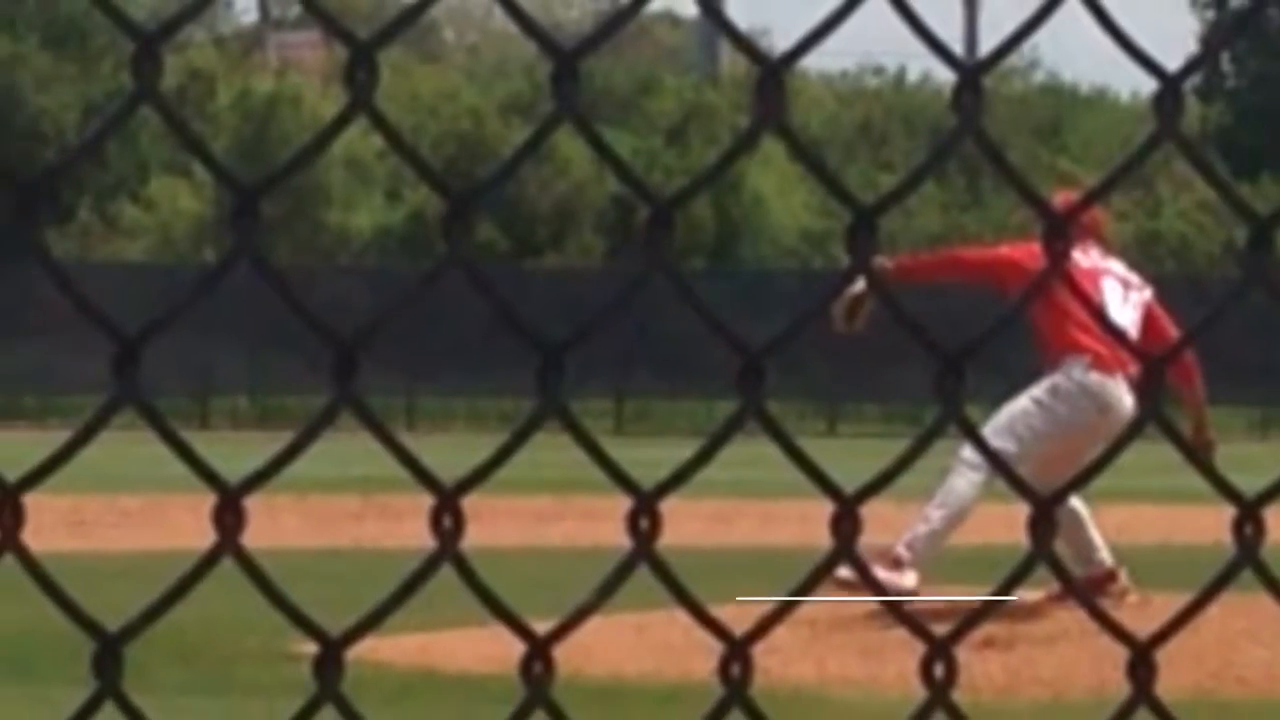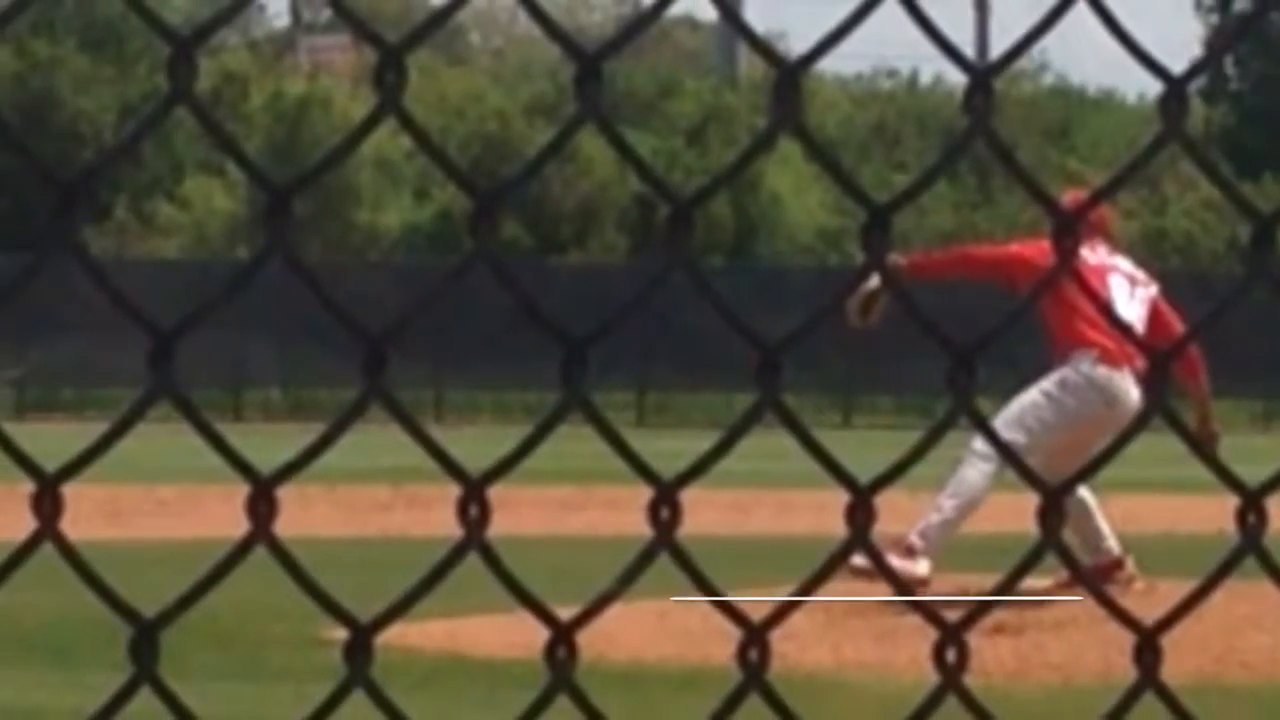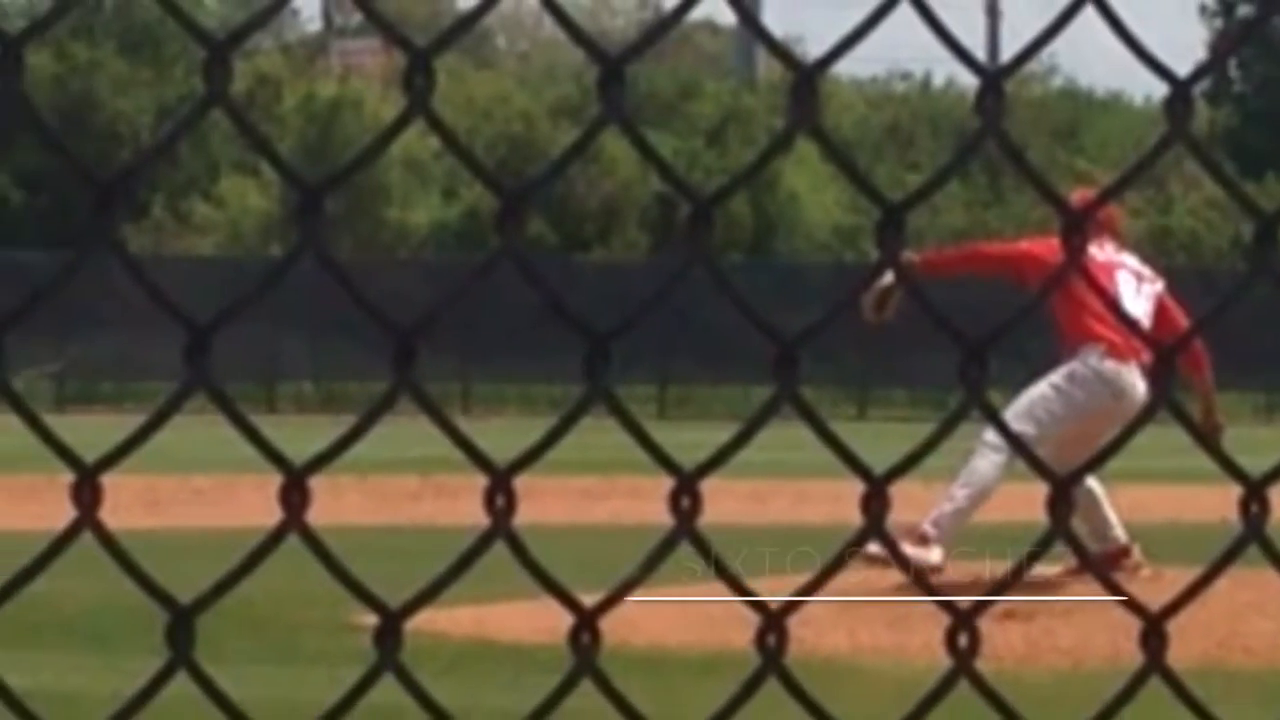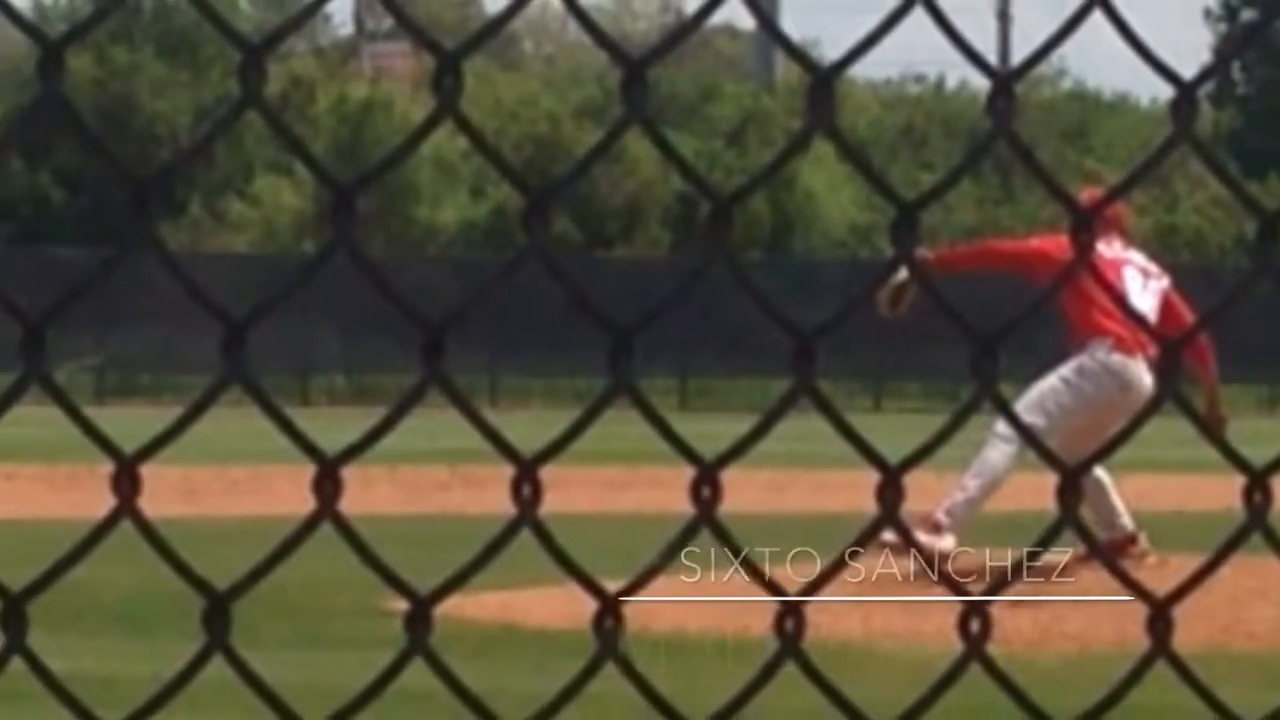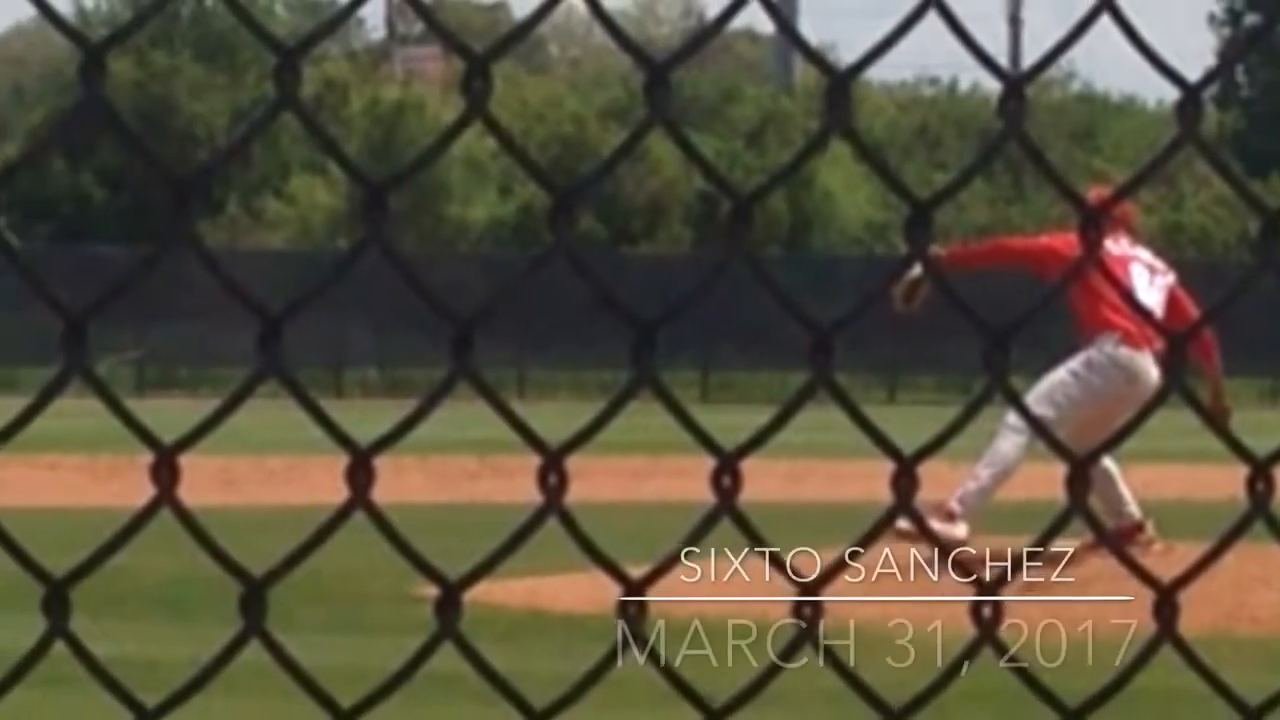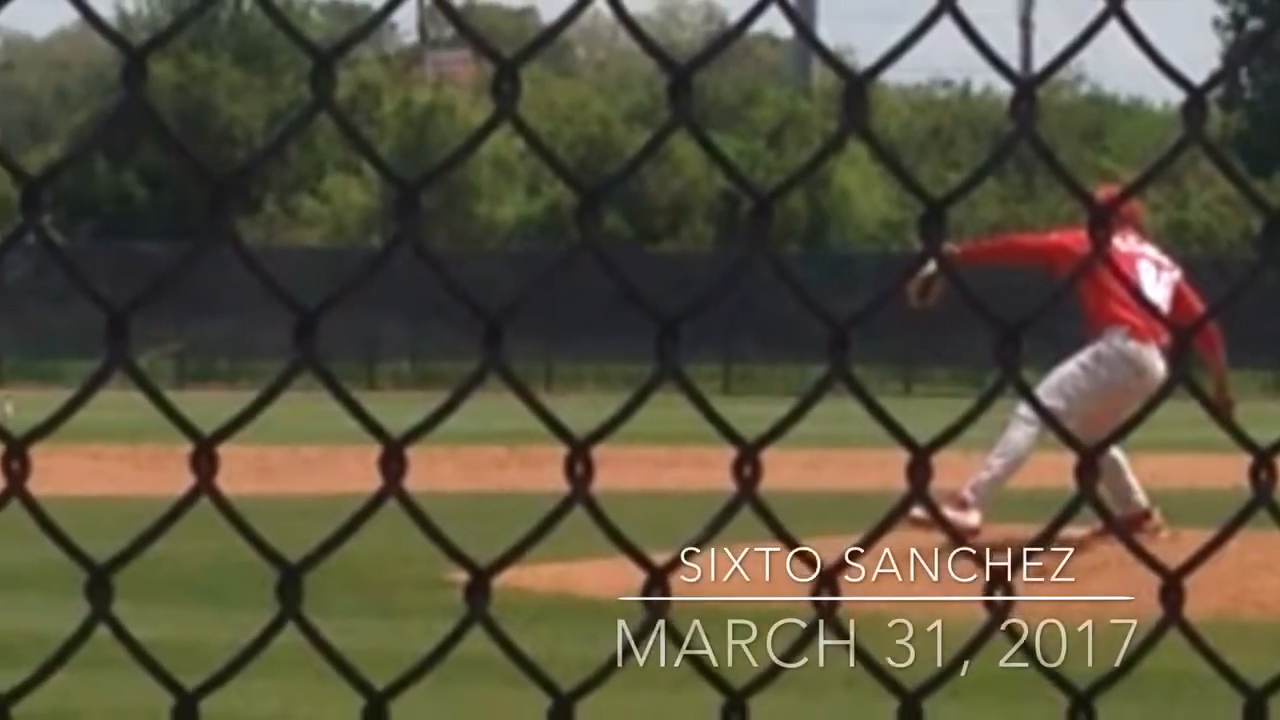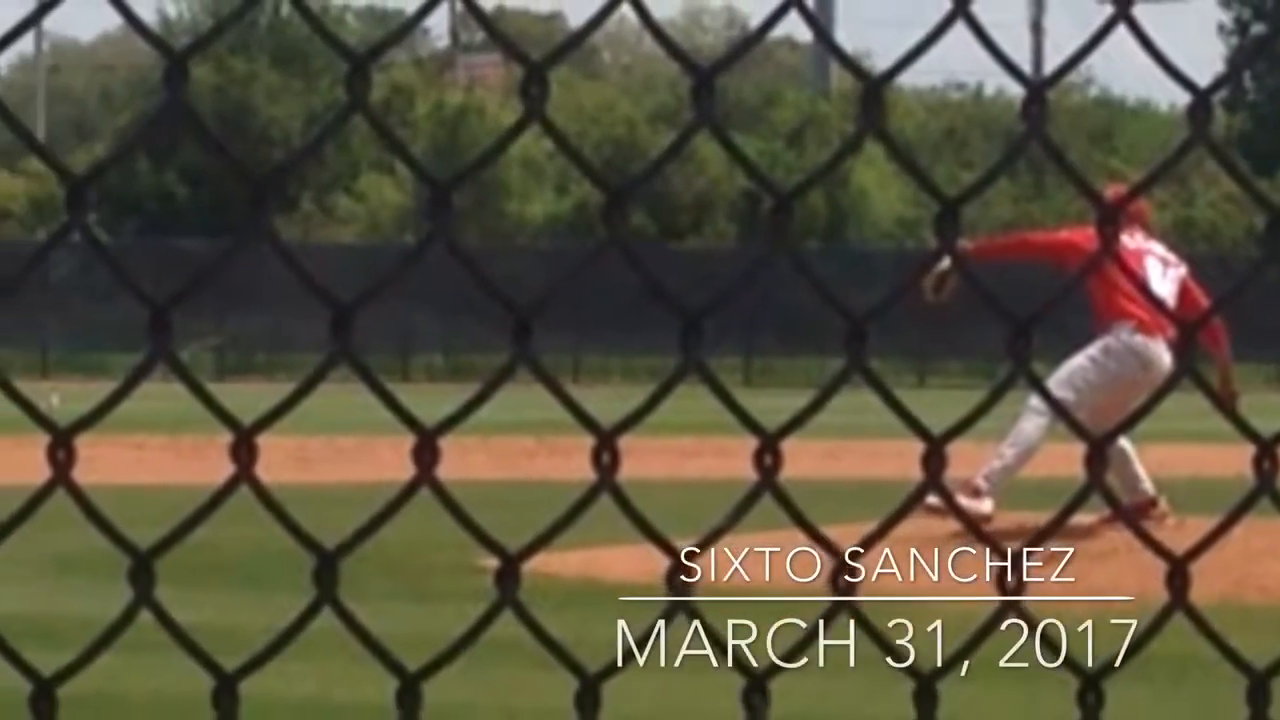
dt=0.3s
person 1, frame 1
left shoulder: (1050, 259)
right shoulder: (1132, 282)
left elbow: (968, 262)
right elbow: (1178, 352)
right wrist: (1199, 422)
left hip: (1080, 381)
right hip: (1120, 401)
left knee: (978, 456)
right knee: (1045, 480)
right ankle: (1100, 572)
person 1, frame 2
left shoulder: (1058, 257)
right shoulder: (1139, 278)
left elbow: (980, 259)
right elbow: (1183, 346)
right wrist: (1204, 415)
left hip: (1090, 375)
right hip: (1128, 394)
left knee: (989, 448)
right knee: (1054, 470)
right ankle: (1108, 560)
person 1, frame 3
left shoulder: (1068, 254)
right shoulder: (1146, 275)
left elbow: (992, 255)
right elbow: (1188, 341)
left wrist: (919, 264)
right wrist: (1208, 406)
left hip: (1097, 368)
right hip: (1134, 387)
left knee: (1000, 439)
right knee: (1063, 461)
right ankle: (1115, 548)
person 1, frame 4
left shoulder: (1076, 250)
right shoulder: (1152, 272)
left elbow: (1002, 253)
right elbow: (1193, 334)
left wrist: (932, 261)
right wrist: (1212, 399)
left hip: (1105, 362)
right hip: (1141, 379)
left knee: (1011, 430)
right knee: (1072, 452)
left ankle: (941, 528)
right ankle: (1122, 536)
person 1, frame 5
left shoulder: (1084, 248)
right shoulder: (1158, 268)
left elbow: (1014, 250)
right elbow: (1198, 330)
left wrist: (944, 258)
right wrist: (1216, 392)
left hip: (1112, 355)
right hip: (1147, 373)
left knee: (1022, 421)
right knee: (1080, 442)
left ankle: (954, 516)
right ankle: (1130, 525)
person 1, frame 6
left shoulder: (1093, 244)
right shoulder: (1164, 264)
left elbow: (1024, 246)
right elbow: (1203, 324)
left wrist: (958, 254)
right wrist: (1221, 384)
left hip: (1120, 349)
right hip: (1153, 365)
left knee: (1032, 413)
right knee: (1089, 433)
left ankle: (967, 505)
right ankle: (1137, 512)
person 1, frame 7
left shoulder: (1102, 242)
right shoulder: (1171, 261)
left elbow: (1034, 244)
right elbow: (1207, 318)
left wrist: (971, 251)
right wrist: (1225, 376)
left hip: (1127, 342)
right hip: (1160, 359)
left knee: (1044, 404)
right knee: (1097, 422)
left ankle: (980, 492)
right ankle: (1144, 500)
